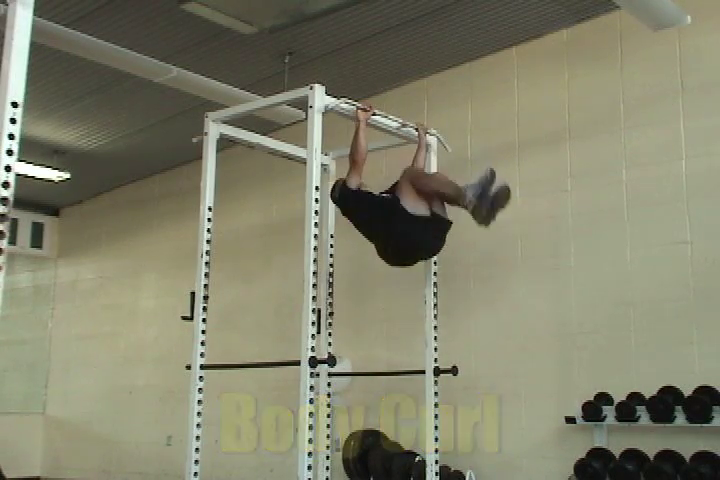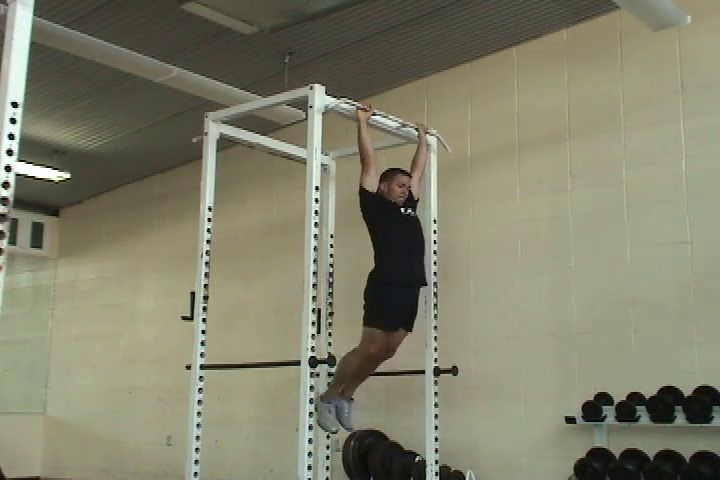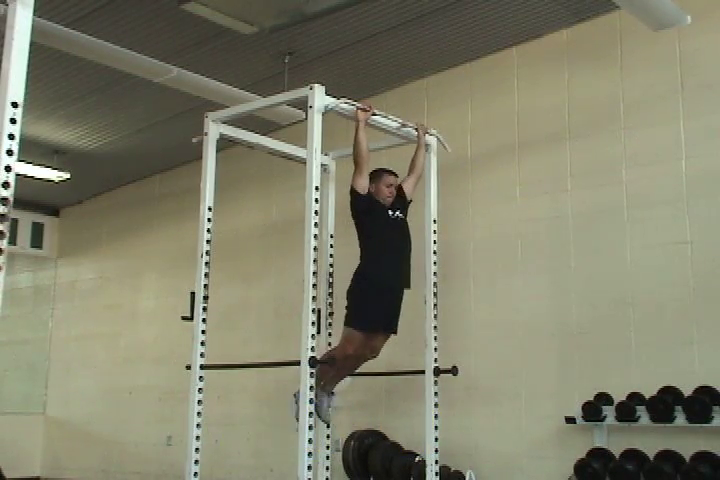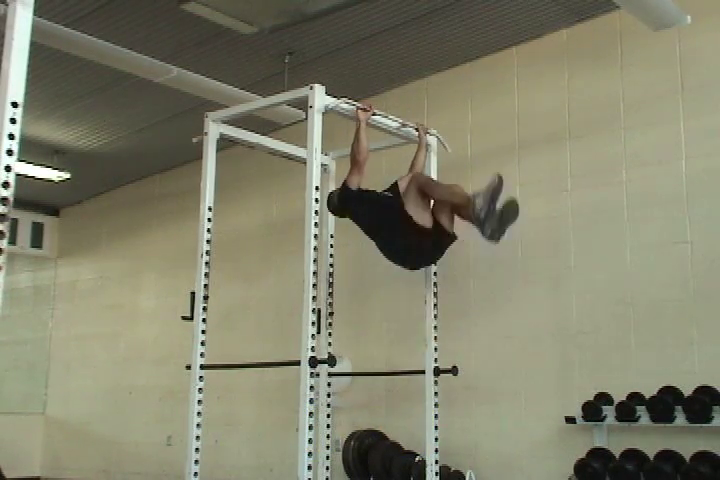
dt=0.7s
person 1, frame 1
left shoulder: (383, 198)
right shoulder: (350, 200)
left elbow: (419, 173)
right elbow: (357, 164)
left wrist: (422, 141)
right wrist: (361, 123)
right hip: (405, 243)
right knee: (412, 175)
left ankle: (474, 201)
right ankle: (469, 197)
person 1, frame 2
left shoulder: (408, 206)
right shoulder: (374, 203)
left elbow: (418, 171)
right elbow: (369, 164)
left wrist: (422, 139)
right wrist: (362, 123)
left hip: (410, 288)
right hip: (385, 285)
left knee: (386, 351)
right knee: (369, 348)
left ankle: (343, 397)
right ankle: (328, 398)
person 1, frame 3
left shoulder: (399, 208)
right shoulder: (364, 205)
left elbow: (414, 174)
right elbow: (362, 166)
left wrist: (421, 141)
right wrist: (361, 124)
left hip: (393, 290)
right hip: (368, 287)
left knee: (370, 351)
right knee: (349, 348)
left ankle: (324, 391)
person 1, frame 4
left shoulder: (381, 198)
right shoulder: (348, 199)
left elbow: (414, 172)
right elbow: (358, 162)
left wrist: (422, 141)
right wrist: (361, 123)
left hip: (425, 243)
right hip: (408, 245)
right knee: (421, 182)
left ankle: (487, 221)
right ankle: (476, 206)
